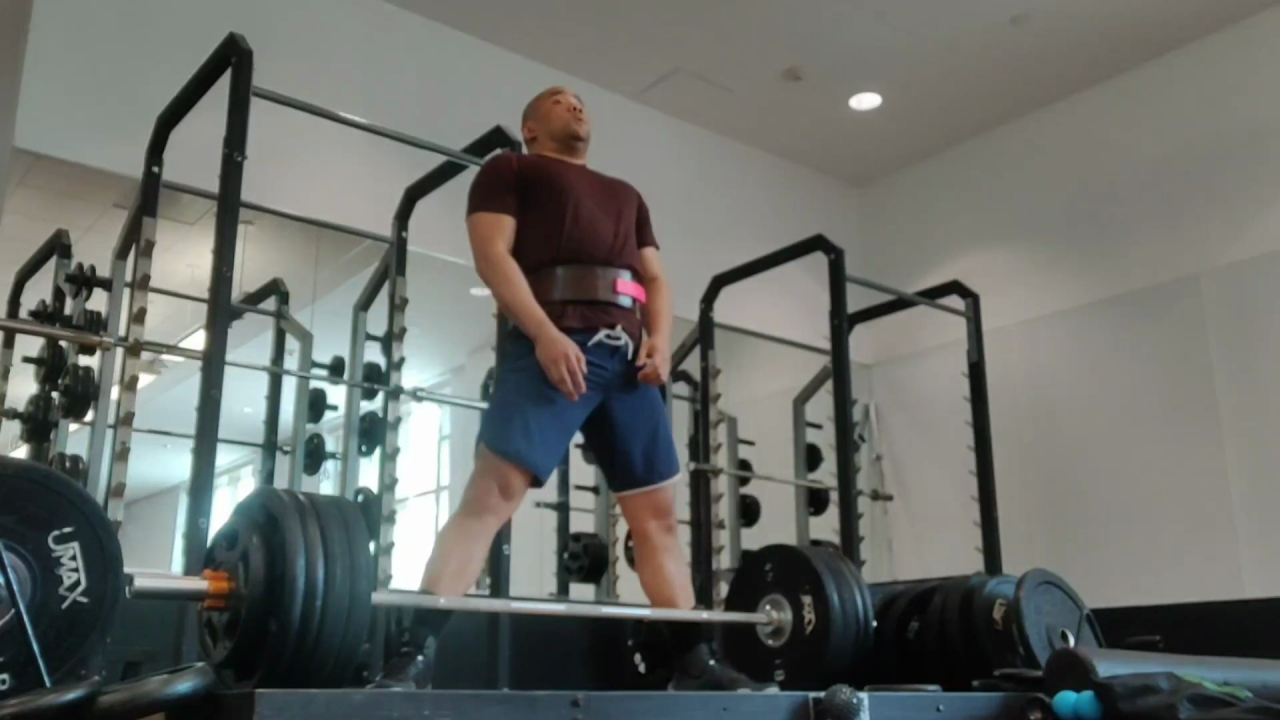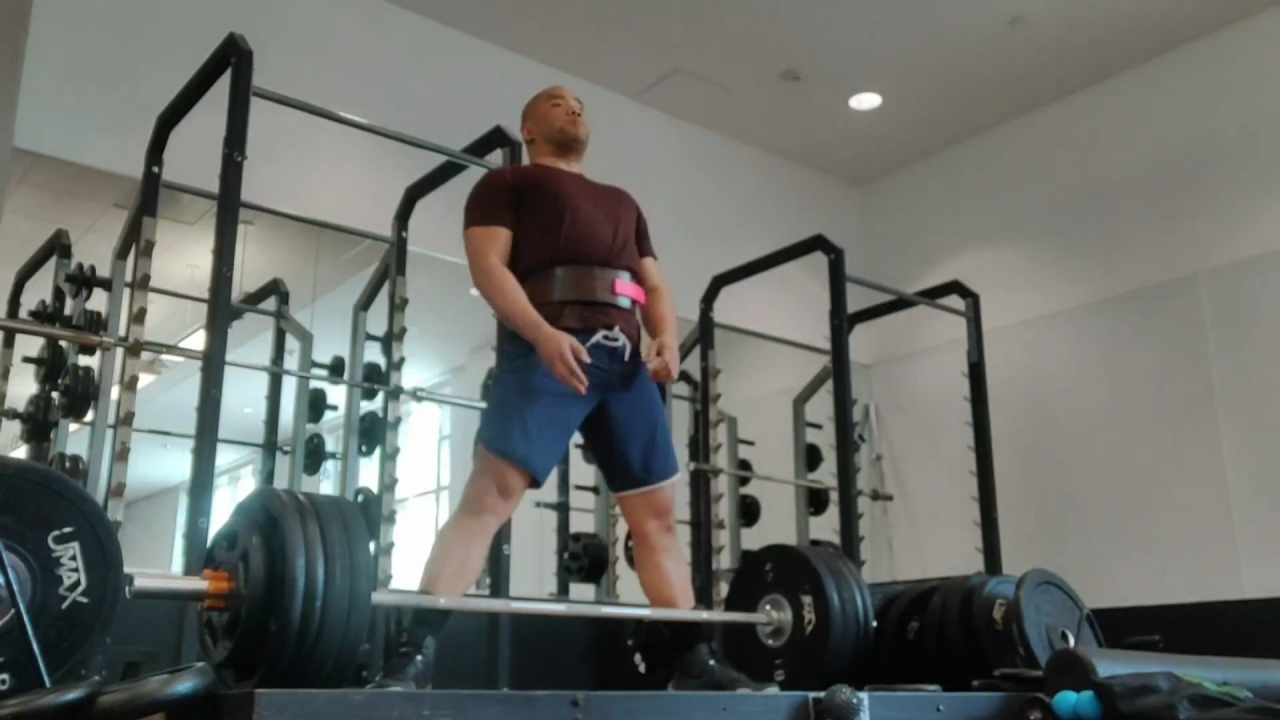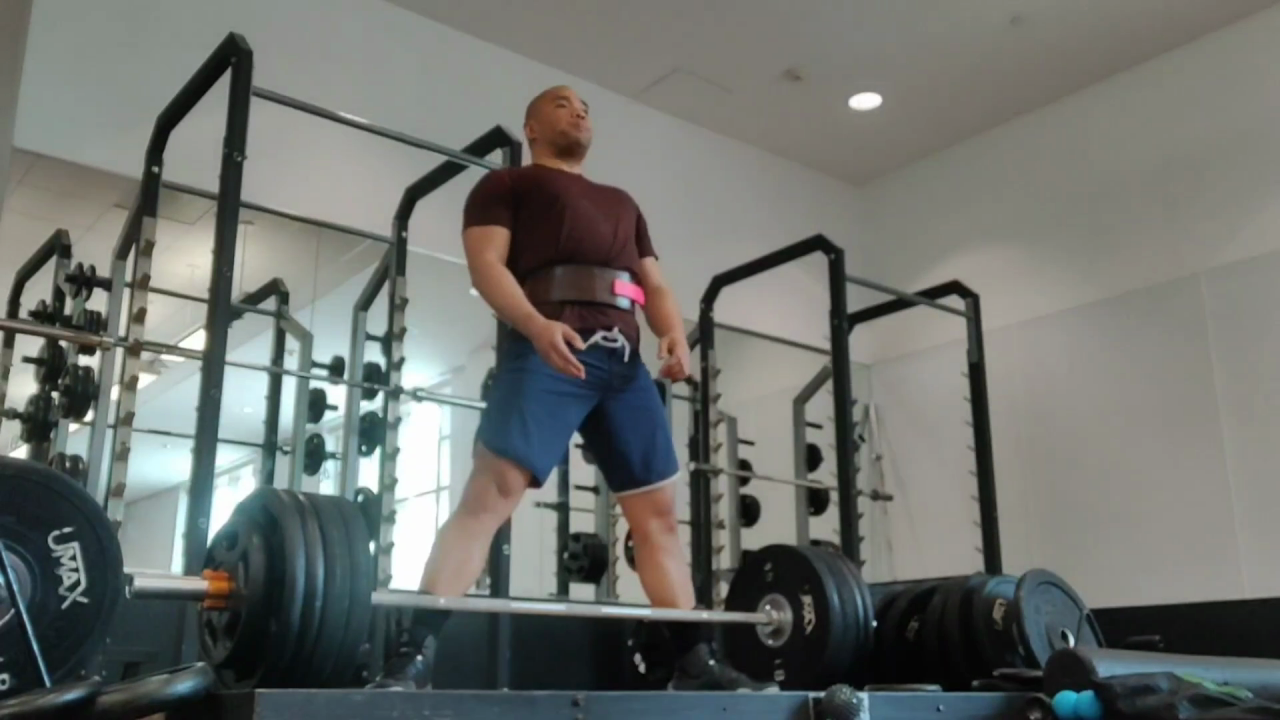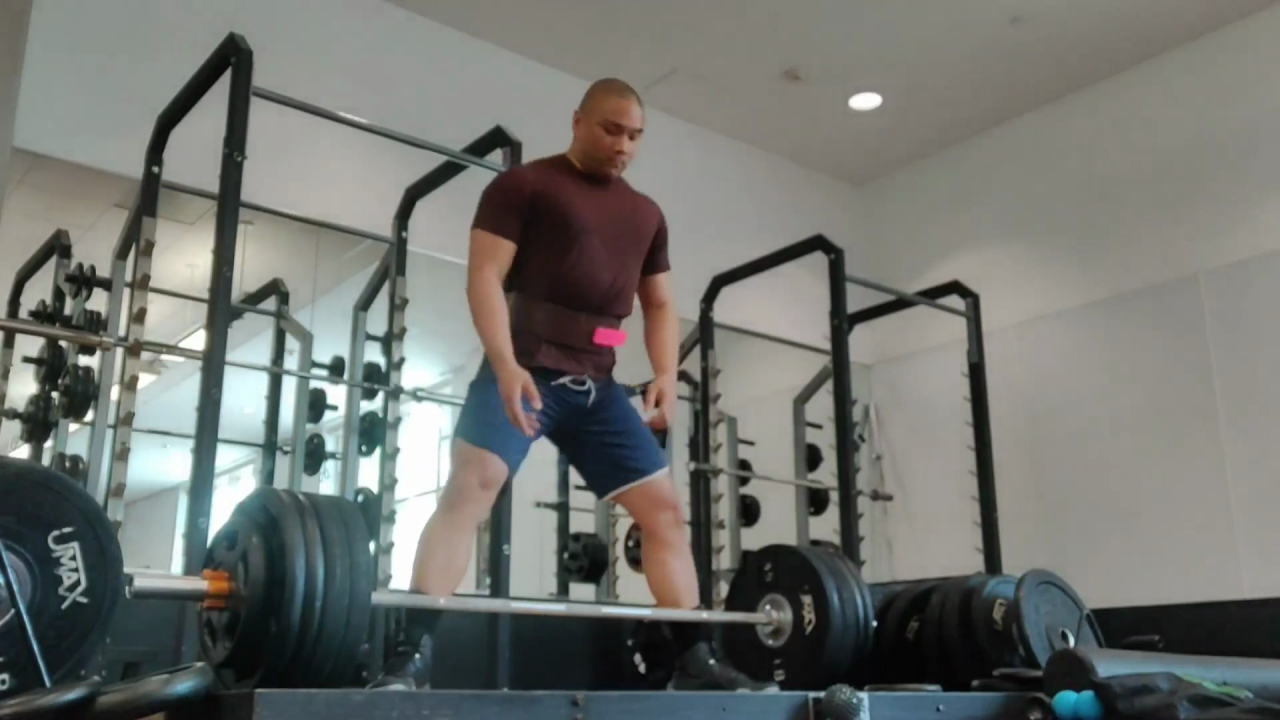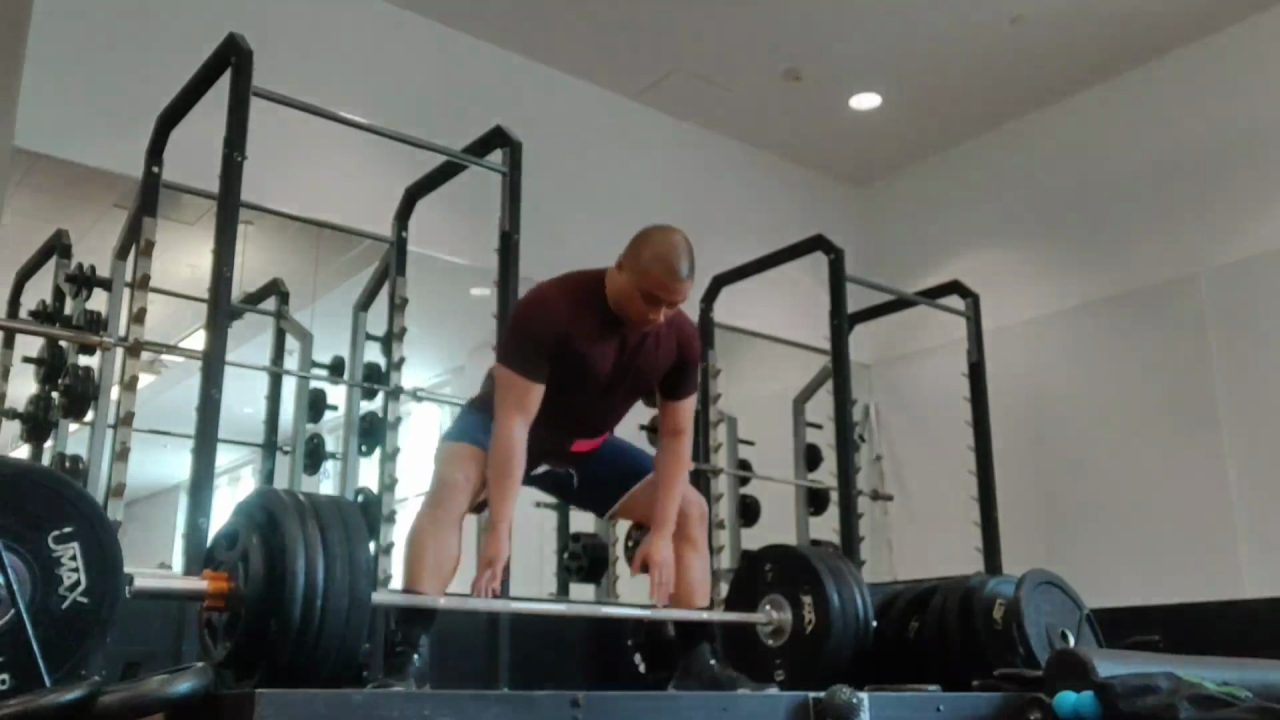
dt=0.4s
person 1, frame 1
left shoulder: (625, 194)
right shoulder: (509, 170)
left elbow: (655, 277)
right elbow: (492, 252)
left wrist: (659, 338)
right wrist: (544, 333)
left hip: (625, 354)
right hip: (550, 346)
left knee: (659, 512)
right knee: (491, 493)
left ankle: (695, 661)
right ankle: (414, 654)
person 1, frame 2
left shoulder: (621, 202)
right shoulder: (507, 183)
left elbow: (654, 284)
right elbow: (487, 264)
left wrist: (667, 338)
right wrist: (541, 333)
left hip: (624, 357)
right hip: (548, 348)
left knee: (658, 512)
right knee: (490, 494)
left ankle: (694, 659)
right ankle: (413, 653)
person 1, frame 3
left shoulder: (621, 203)
right shoulder: (505, 185)
left elbow: (654, 284)
right elbow: (485, 263)
left wrist: (674, 332)
right wrist: (536, 324)
left hip: (623, 358)
right hip: (547, 349)
left knee: (659, 512)
right knee: (490, 494)
left ankle: (695, 660)
right ankle: (413, 653)
person 1, frame 4
left shoulder: (645, 213)
right shoulder: (523, 185)
left elbow: (659, 304)
right elbow: (484, 278)
left wrist: (665, 374)
right wrist: (505, 366)
left hip: (596, 383)
right hip: (525, 372)
left knee: (664, 508)
right knee: (470, 488)
left ankle: (695, 658)
right ankle: (411, 652)
person 1, frame 5
left shoulder: (679, 337)
right shoulder: (549, 309)
left elbow: (676, 434)
right elbow: (512, 421)
left wrist: (660, 533)
right wrist: (499, 530)
left hip: (586, 450)
right hip: (500, 431)
left knee: (691, 509)
right knee: (452, 483)
left ankle: (697, 660)
